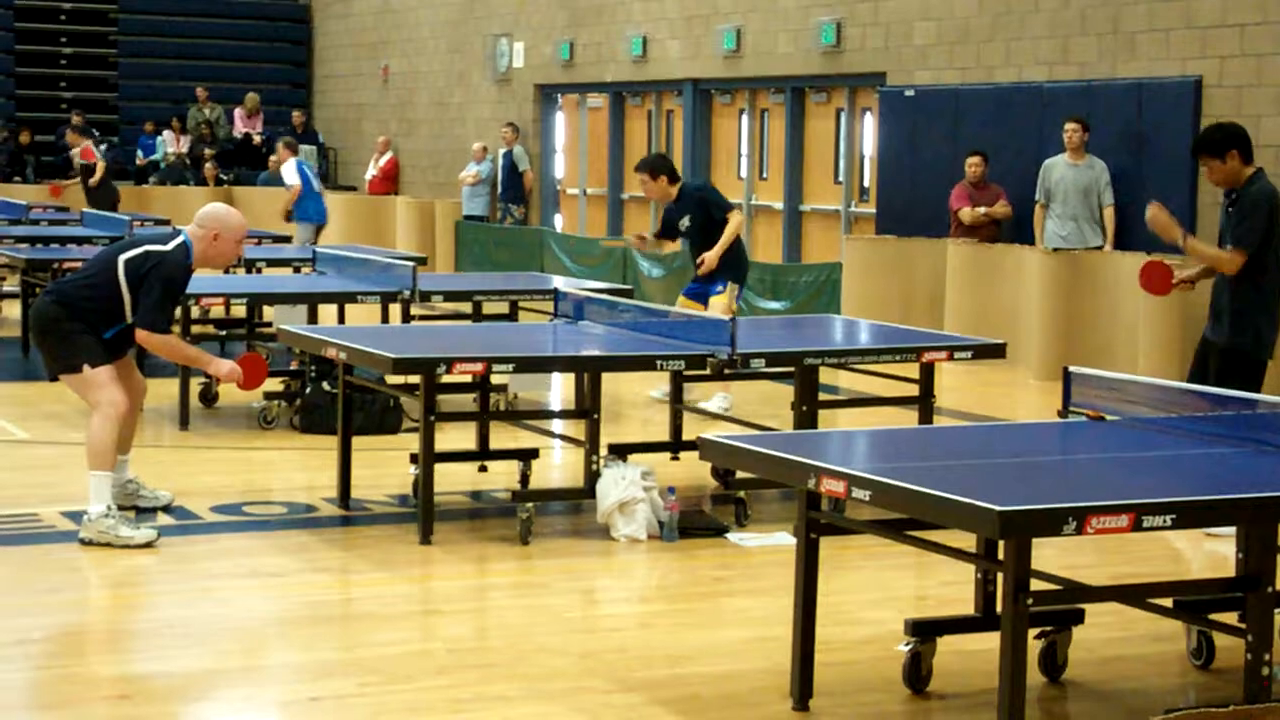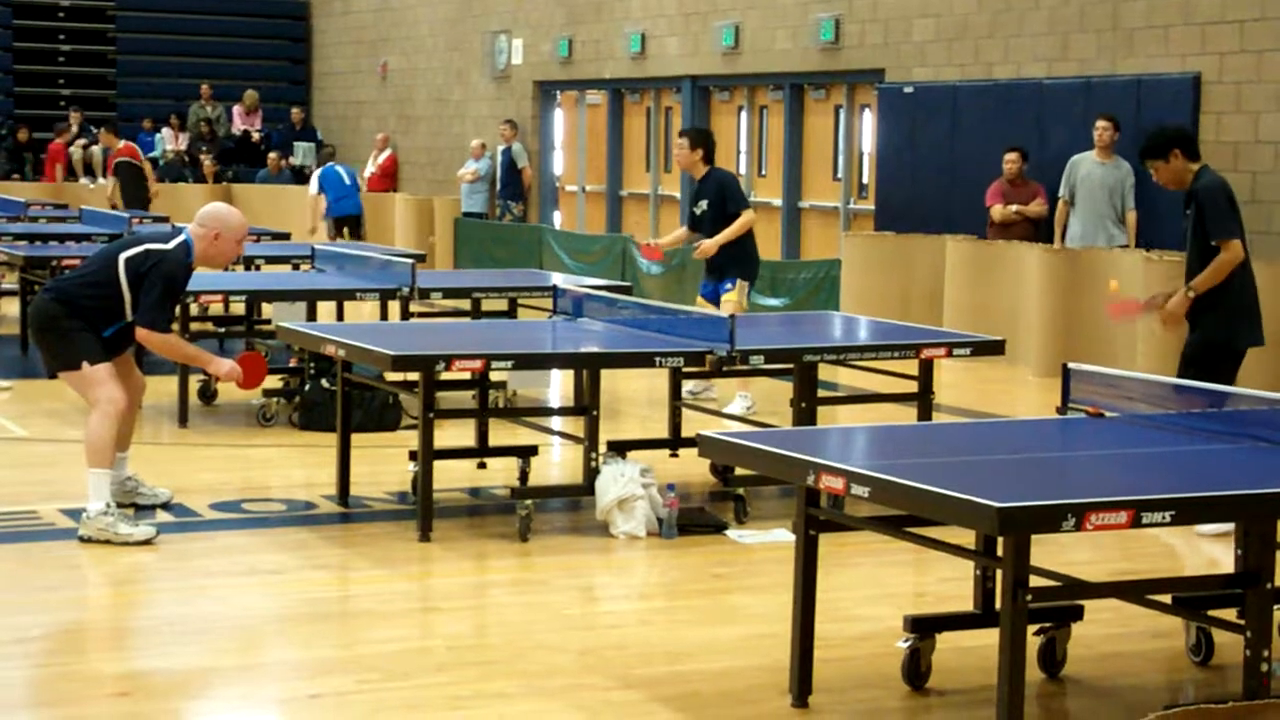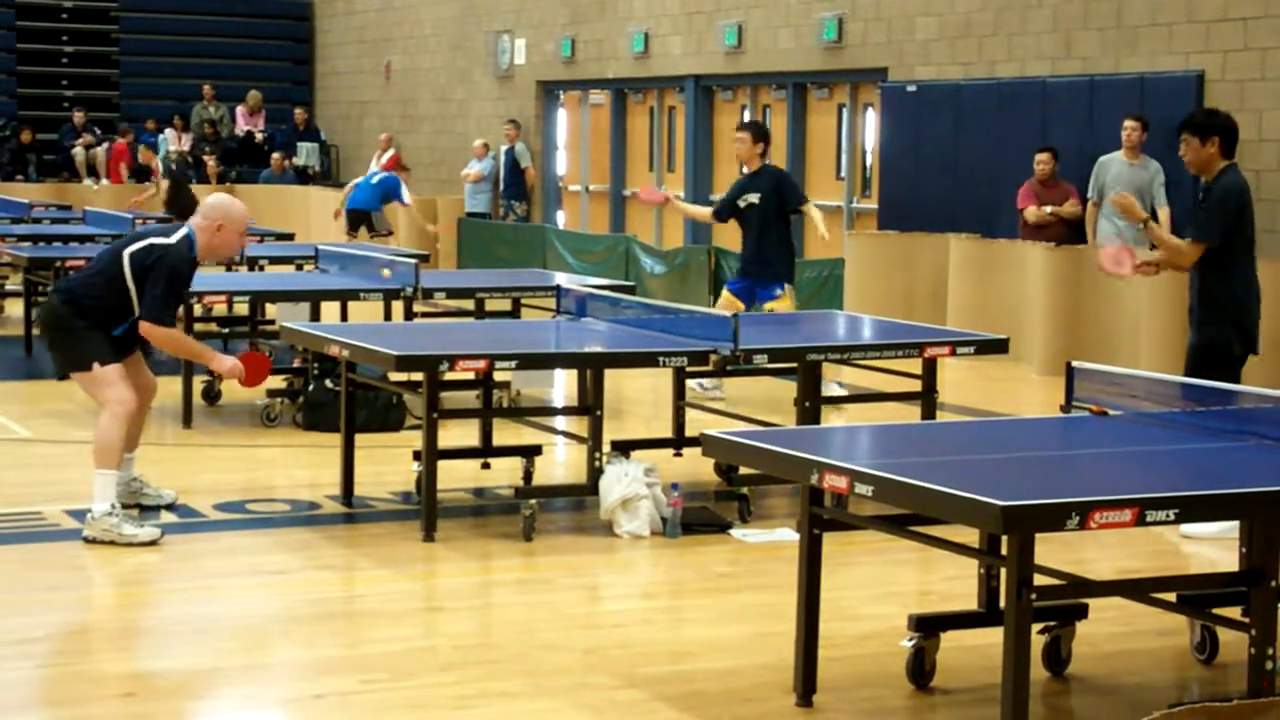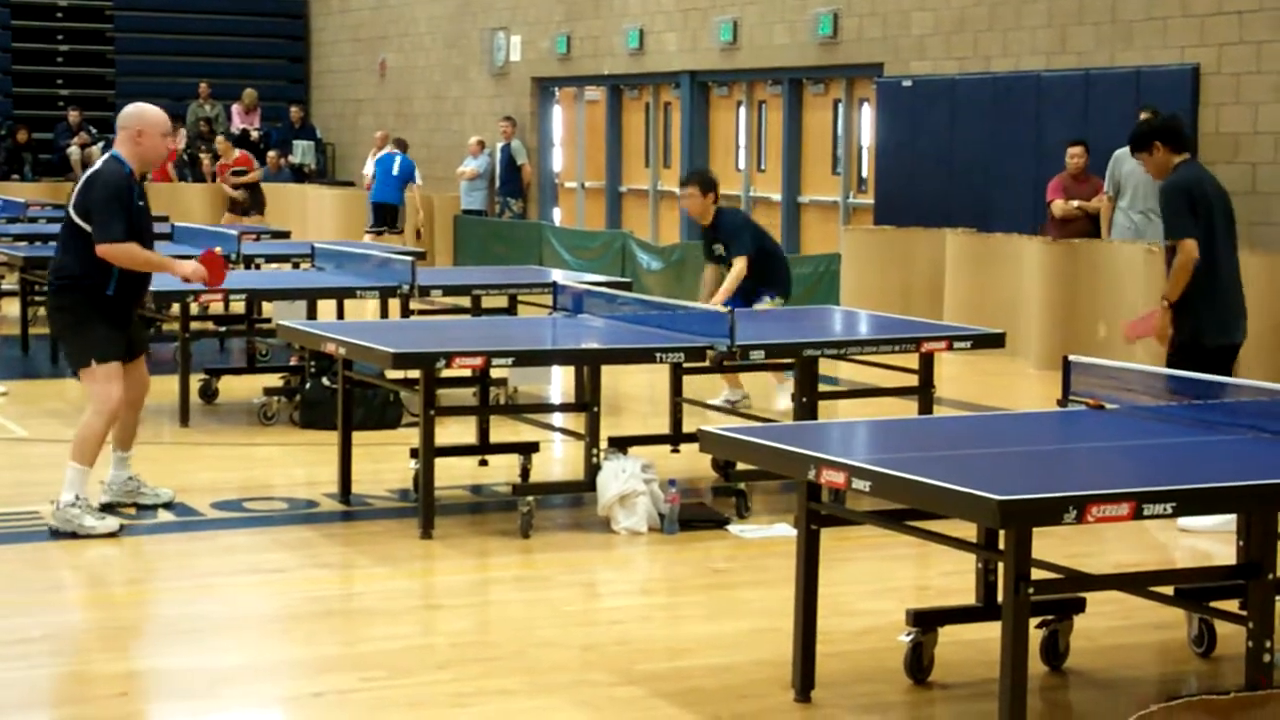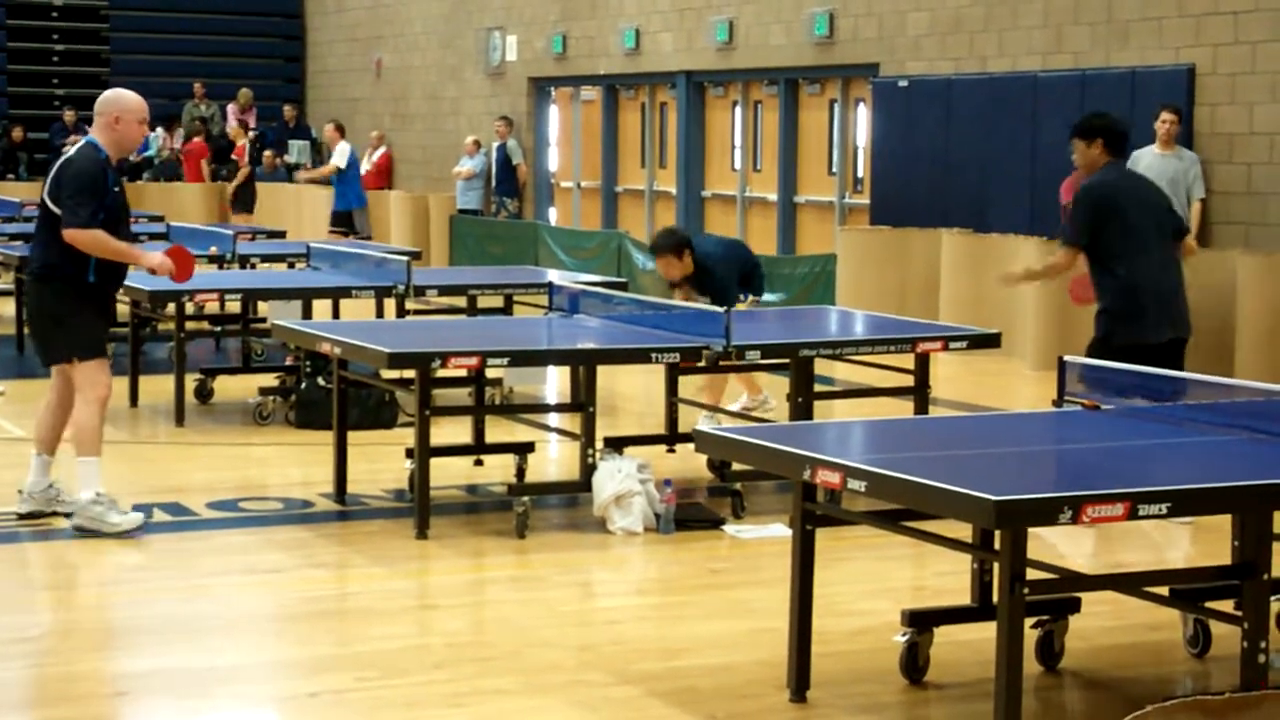
dt=0.7s
person 1, frame 1
right shoulder: (1236, 193)
left elbow: (1234, 262)
left wrist: (1177, 236)
right wrist: (1197, 272)
left hip: (1246, 329)
right hip: (1222, 323)
person 1, frame 2
left shoulder: (1210, 189)
right shoulder: (1199, 192)
left elbow: (1233, 253)
left wrist: (1186, 296)
right wrist: (1176, 294)
left hip: (1223, 323)
right hip: (1211, 322)
person 1, frame 3
left shoulder: (1227, 190)
right shoulder: (1219, 187)
left elbow: (1190, 253)
left wrist: (1142, 220)
right wrist: (1161, 262)
left hip: (1224, 323)
right hip: (1217, 320)
left ankle: (1229, 513)
person 1, frame 4
left shoulder: (1176, 185)
right shoulder: (1209, 183)
left elbow: (1188, 254)
left wrist: (1166, 304)
left hip: (1200, 321)
right hip: (1227, 318)
person 1, frame 5
left shoulder: (1091, 191)
right shoulder: (1149, 188)
left elbow: (1066, 261)
right elbow: (1187, 245)
left wrist: (1028, 273)
left hip: (1125, 315)
right hip: (1171, 314)
person 2, frame 1
left shoulder: (174, 253)
right shoulder: (169, 264)
left elbow: (147, 327)
right elbow: (149, 335)
right wrist: (209, 363)
left hip: (85, 321)
right hip: (60, 320)
left knee: (133, 392)
right knee: (112, 404)
left ankle: (120, 484)
right ankle: (99, 516)
person 2, frame 2
left shoulder: (175, 251)
right shoulder: (170, 262)
left elbow: (147, 325)
right elbow: (149, 333)
right wrist: (210, 362)
left hip: (83, 317)
right hip: (59, 316)
left knee: (132, 389)
right knee: (110, 401)
left ankle: (119, 482)
right ankle: (98, 513)
person 2, frame 3
left shoulder: (179, 244)
right shoulder: (174, 257)
right elbow: (153, 328)
right wrist: (213, 359)
left hip: (93, 319)
right hip: (70, 319)
left knee: (143, 389)
right knee: (121, 402)
left ankle: (125, 483)
right ankle: (103, 514)
person 2, frame 4
left shoulder: (124, 178)
right shoulder: (108, 179)
right elbow: (110, 248)
left wrist: (145, 283)
right wrist: (175, 267)
left hip: (108, 303)
right hip: (82, 304)
left knee: (135, 387)
right knee: (109, 397)
left ankle: (121, 481)
right ankle: (69, 505)
person 2, frame 5
left shoulder: (101, 165)
right shoulder: (83, 164)
right elbow: (76, 232)
left wrist: (137, 258)
right wrist: (142, 257)
left hip: (79, 293)
right hip: (63, 293)
left knee: (66, 391)
right knee: (94, 390)
left ankle: (37, 490)
right ankle: (90, 500)
person 3, frame 1
left shoulder: (700, 192)
right shoulder: (671, 211)
left elbow: (736, 217)
right elbow: (660, 241)
left wrist: (715, 251)
right wrist: (643, 242)
left hip: (728, 269)
right hip: (705, 273)
left ankle: (723, 396)
person 3, frame 2
left shoulder: (724, 180)
right shoulder: (698, 190)
left elbow: (748, 217)
right elbow: (690, 229)
left wrist: (715, 241)
right wrist: (660, 243)
left hip: (738, 266)
right hip: (715, 269)
left ankle: (744, 397)
right ankle: (703, 384)
person 3, frame 3
left shoulder: (777, 178)
right shoulder: (740, 186)
left elbow: (807, 207)
right elbow: (713, 216)
left wrist: (820, 225)
right wrist: (673, 203)
left hip: (777, 271)
right hip: (749, 269)
left ankle: (824, 383)
right ankle: (712, 382)
person 3, frame 4
left shoulder: (732, 222)
right shoulder: (706, 227)
left elbow: (739, 267)
right elbow: (713, 266)
left wrist: (716, 303)
right wrist: (703, 303)
left hip: (773, 282)
right hip: (741, 286)
left ankle: (783, 384)
right ankle: (736, 392)
person 3, frame 5
left shoulder: (715, 270)
right shoulder: (675, 266)
right elbow: (683, 290)
left hip: (746, 284)
left ankle: (710, 416)
right ankle: (756, 396)
